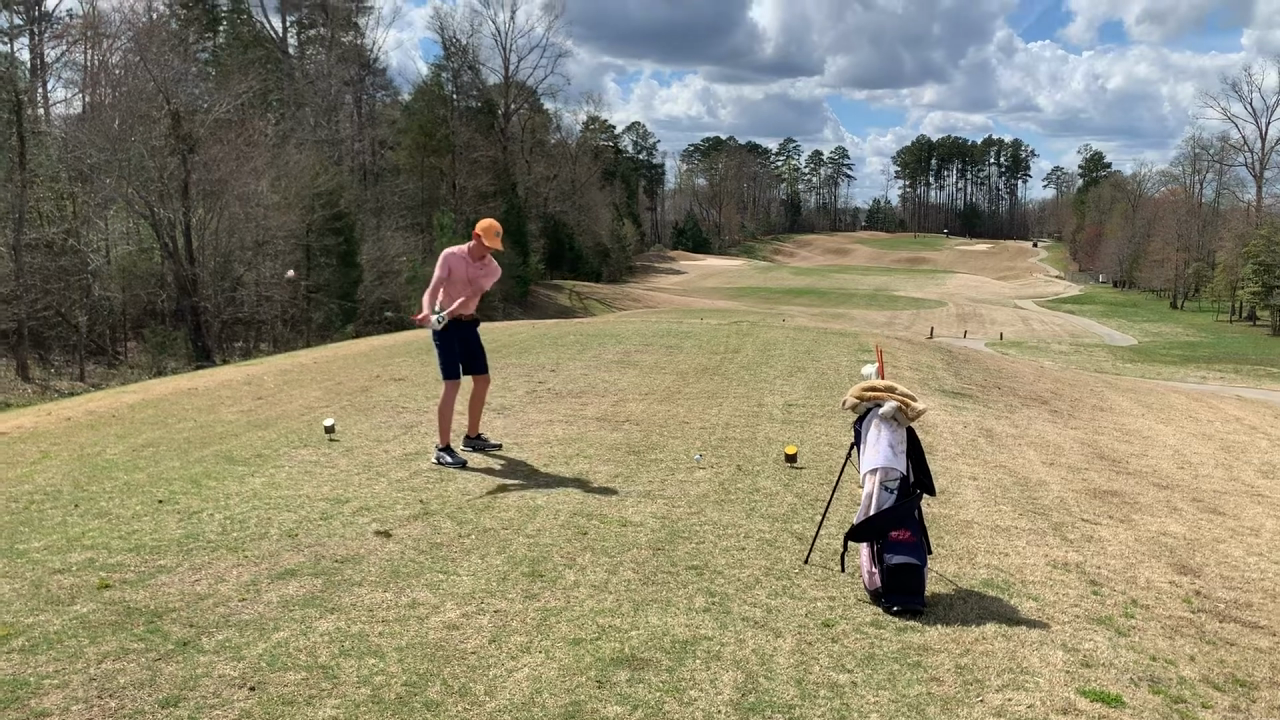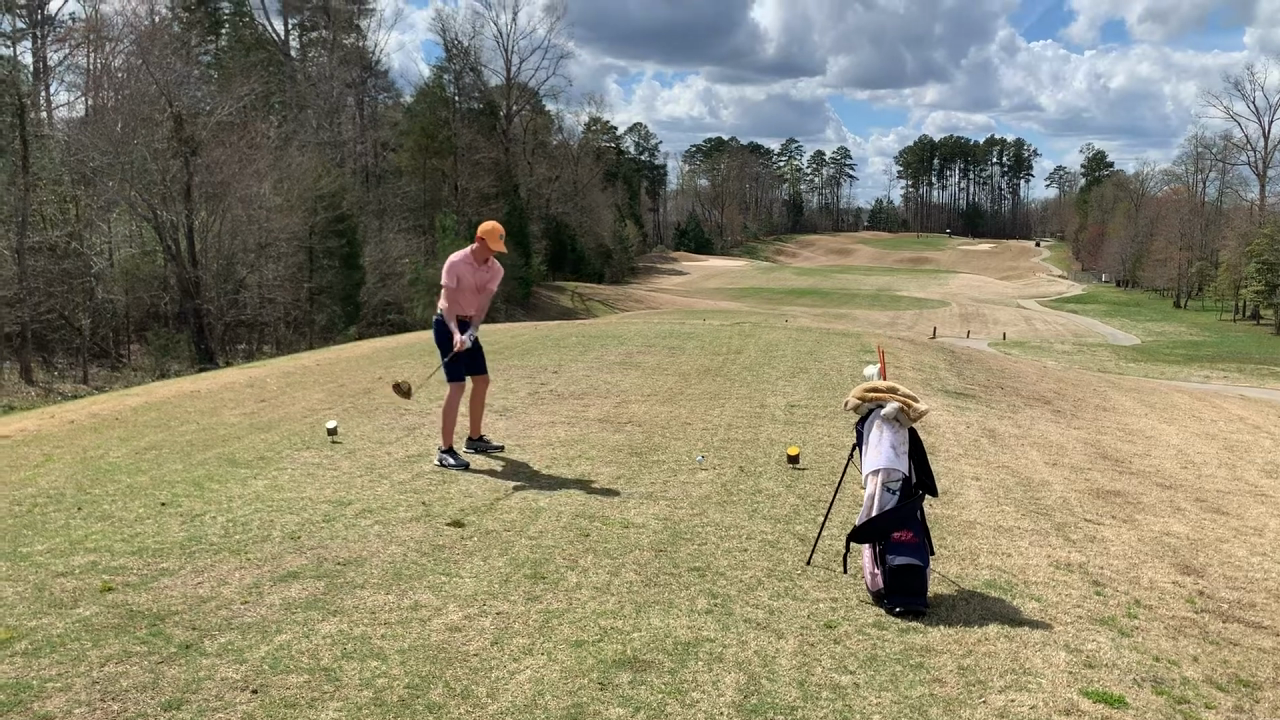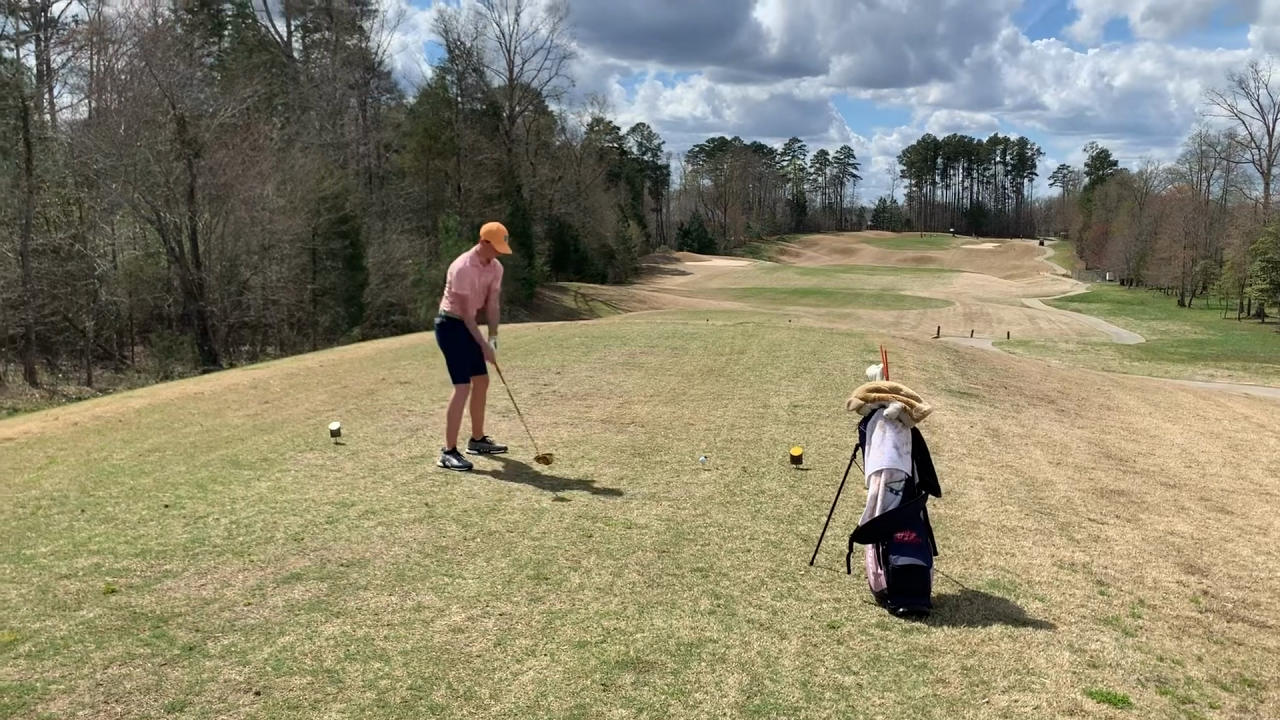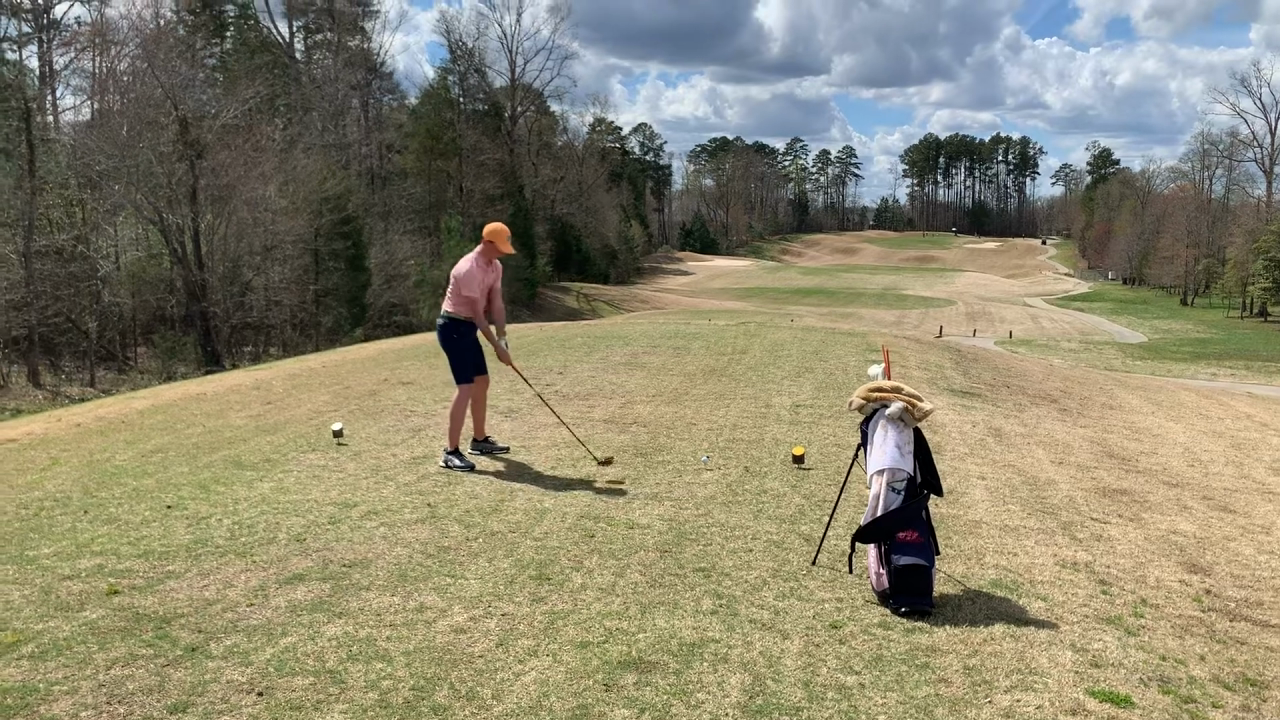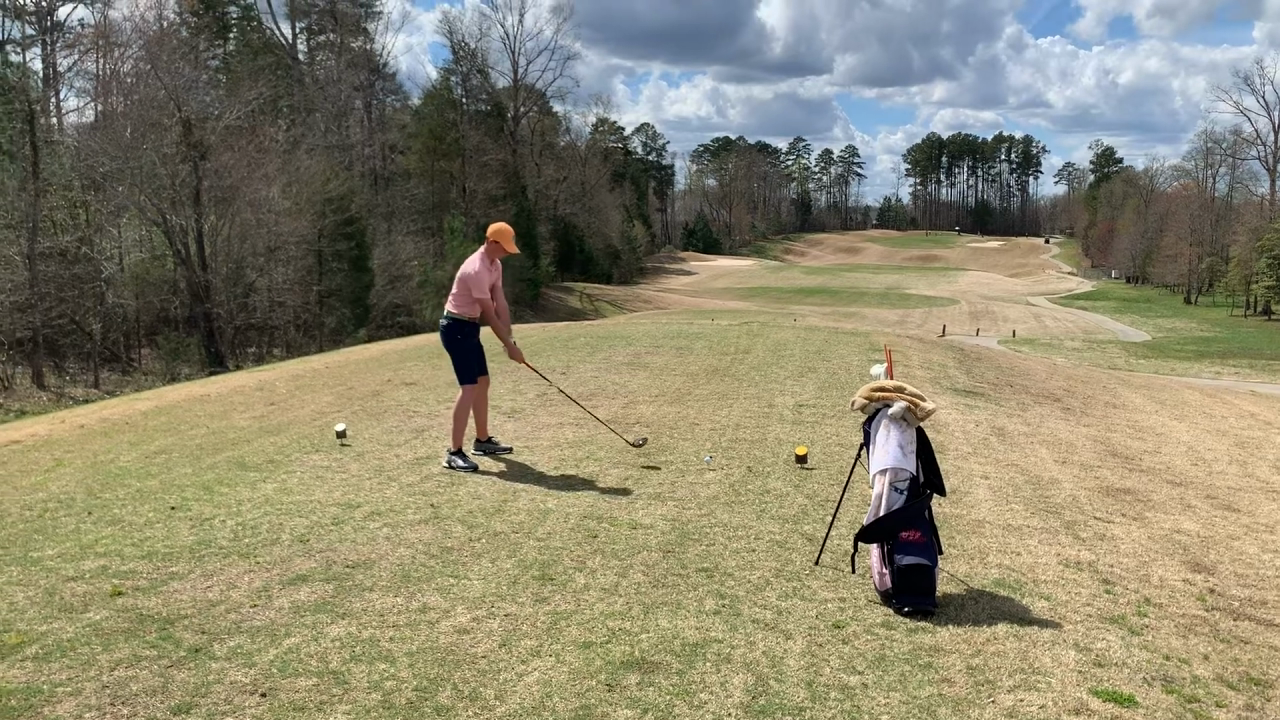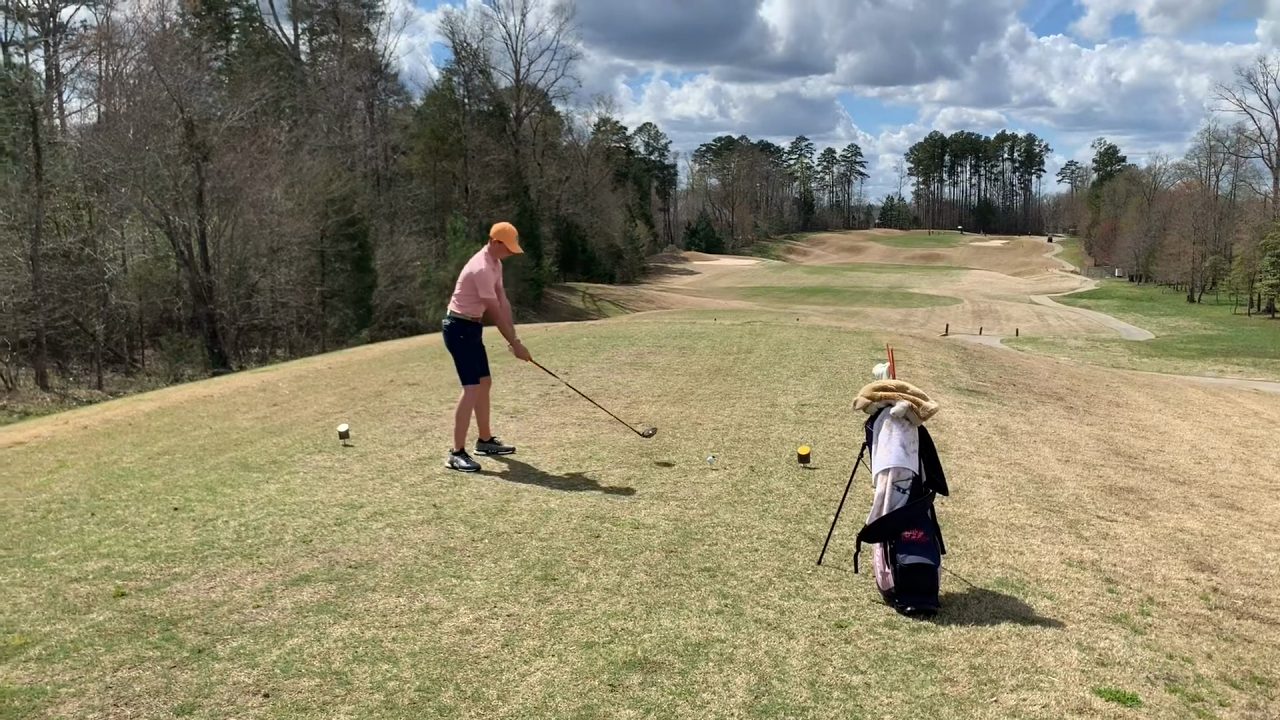
dt=0.1s
person 1, frame 1
left shoulder: (493, 269)
right shoulder: (450, 255)
left elbow: (468, 297)
right elbow: (434, 288)
left wrist: (442, 316)
right wrist: (427, 311)
left hip: (468, 323)
right hip: (447, 326)
left knee: (482, 380)
right knee: (452, 383)
left ankle: (472, 436)
right ankle: (442, 448)
person 1, frame 2
left shoulder: (496, 269)
right shoulder: (455, 262)
left elbow: (482, 305)
right elbow: (448, 302)
left wrist: (471, 334)
right wrist: (455, 333)
left hip: (469, 326)
right hip: (448, 325)
left knee: (482, 382)
right knee: (457, 385)
left ankle: (475, 438)
right ankle: (445, 450)
person 1, frame 3
left shoulder: (496, 268)
right shoulder: (462, 267)
left elbow: (492, 305)
right elbow: (466, 311)
left wrist: (492, 339)
right wrist: (483, 344)
left hip: (471, 329)
right hip: (450, 326)
left knee: (481, 382)
right knee: (463, 387)
left ankle: (477, 439)
right ankle: (448, 451)
person 1, frame 4
left shoulder: (495, 267)
right shoulder: (468, 269)
left elbow: (497, 305)
right elbow: (477, 313)
left wrist: (502, 339)
right wrist: (496, 347)
left hip: (467, 327)
right hip: (453, 327)
left knee: (481, 382)
right knee: (466, 387)
left ankle: (479, 439)
right ankle: (451, 452)
person 1, frame 5
left shoulder: (495, 265)
right shoulder: (476, 270)
left elbow: (500, 303)
right elbow: (488, 313)
left wrist: (510, 338)
right wrist: (507, 347)
left hip: (469, 327)
right hip: (456, 328)
left knee: (482, 383)
right knee: (469, 388)
left ankle: (482, 440)
right ankle: (454, 453)
person 1, frame 6
left shoulder: (495, 265)
right shoulder: (481, 270)
left elbow: (503, 303)
right elbow: (495, 313)
left wrist: (514, 338)
right wrist: (515, 345)
left hip: (471, 328)
right hip: (459, 328)
left knee: (484, 383)
right knee: (471, 388)
left ankle: (485, 440)
right ankle: (457, 453)
